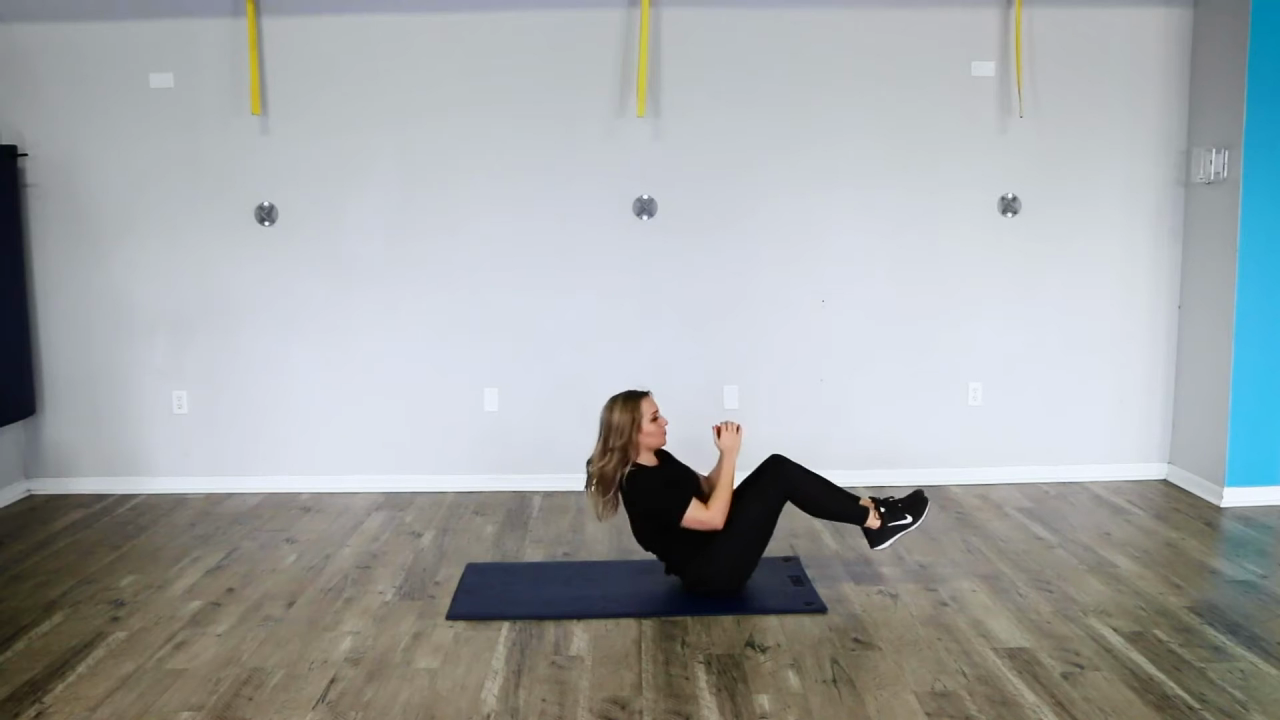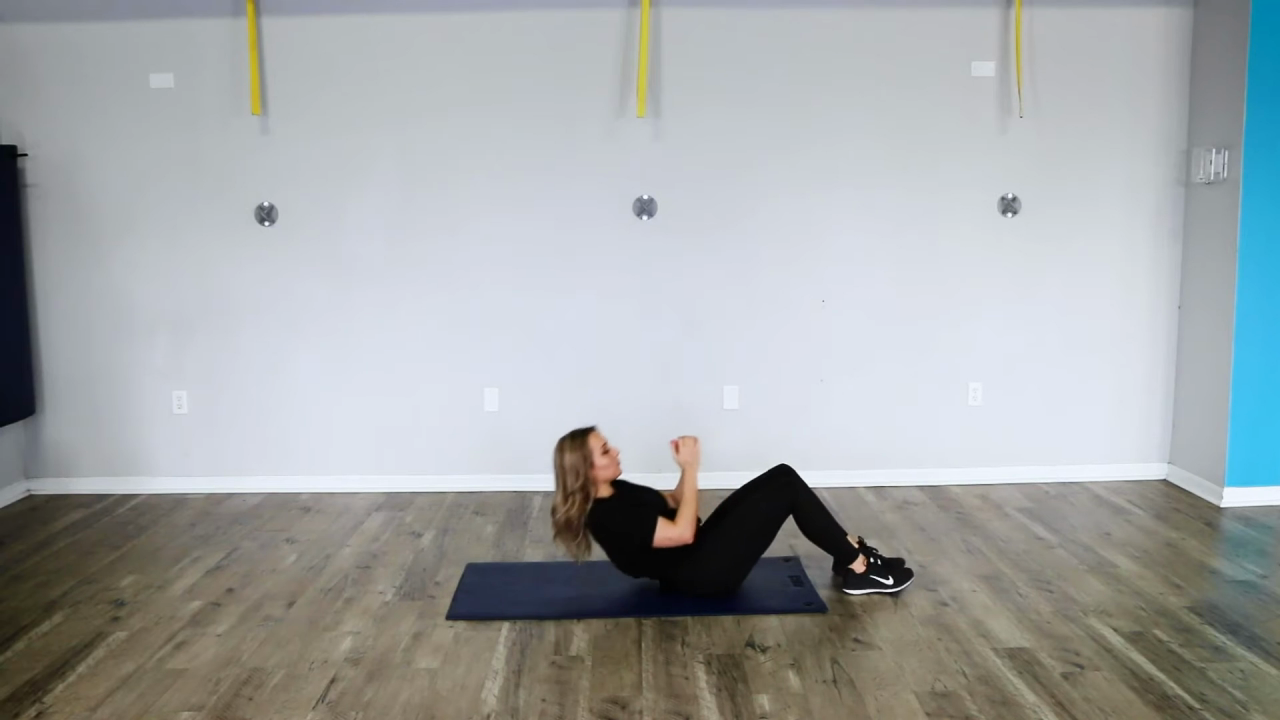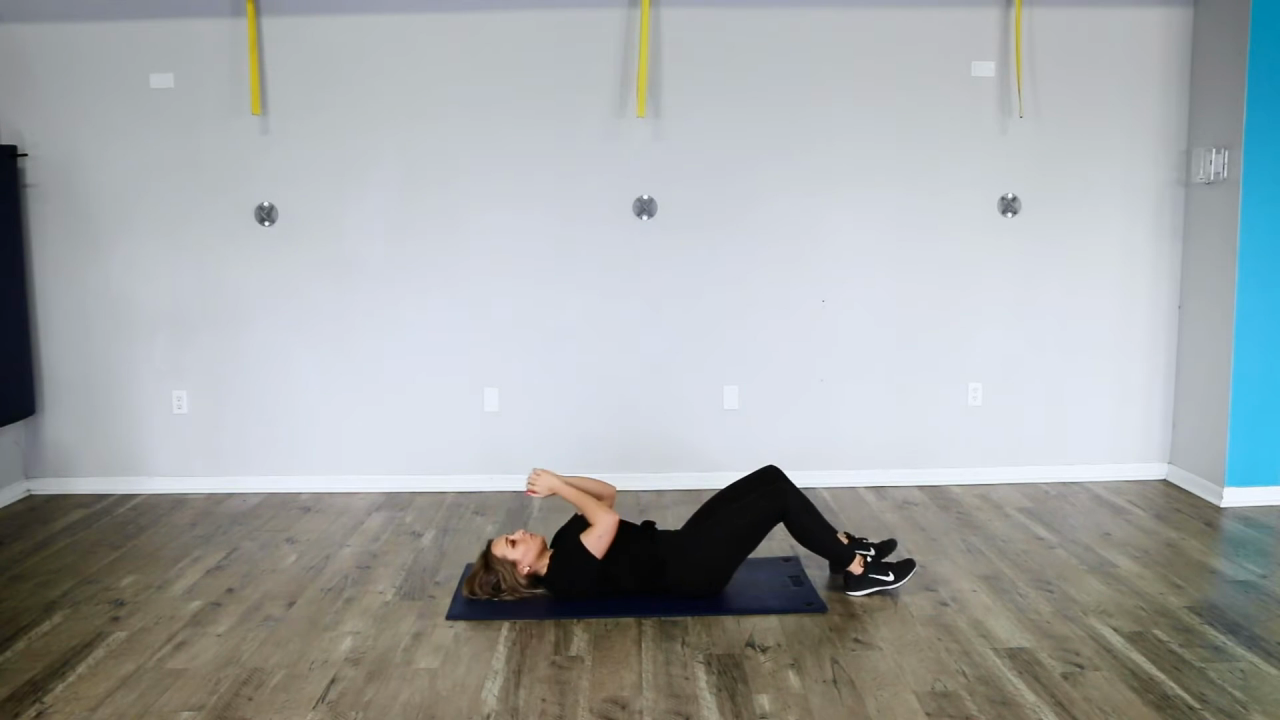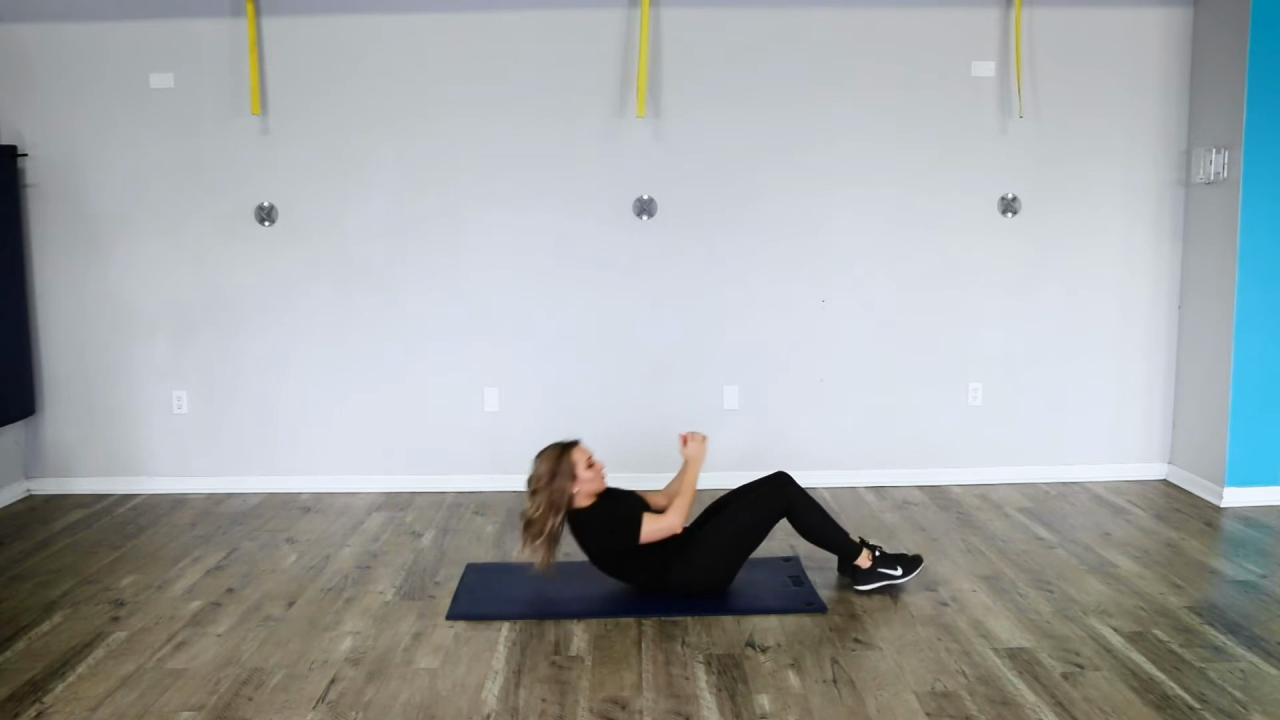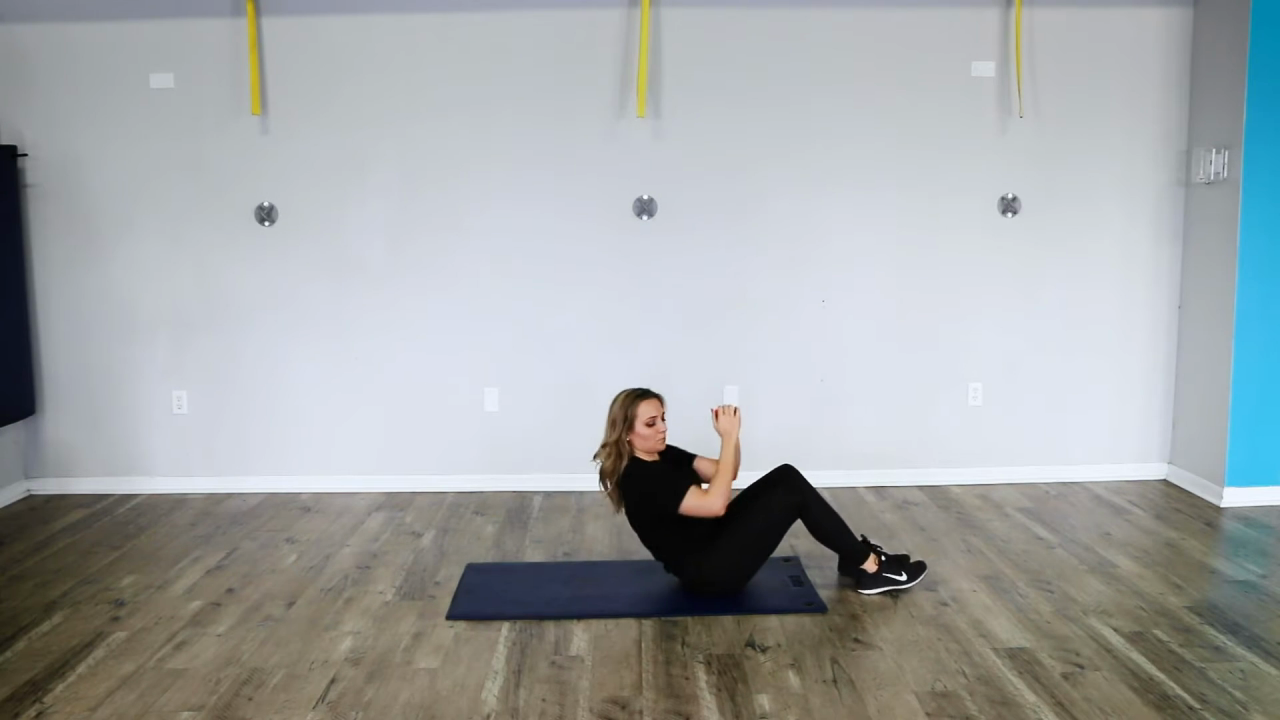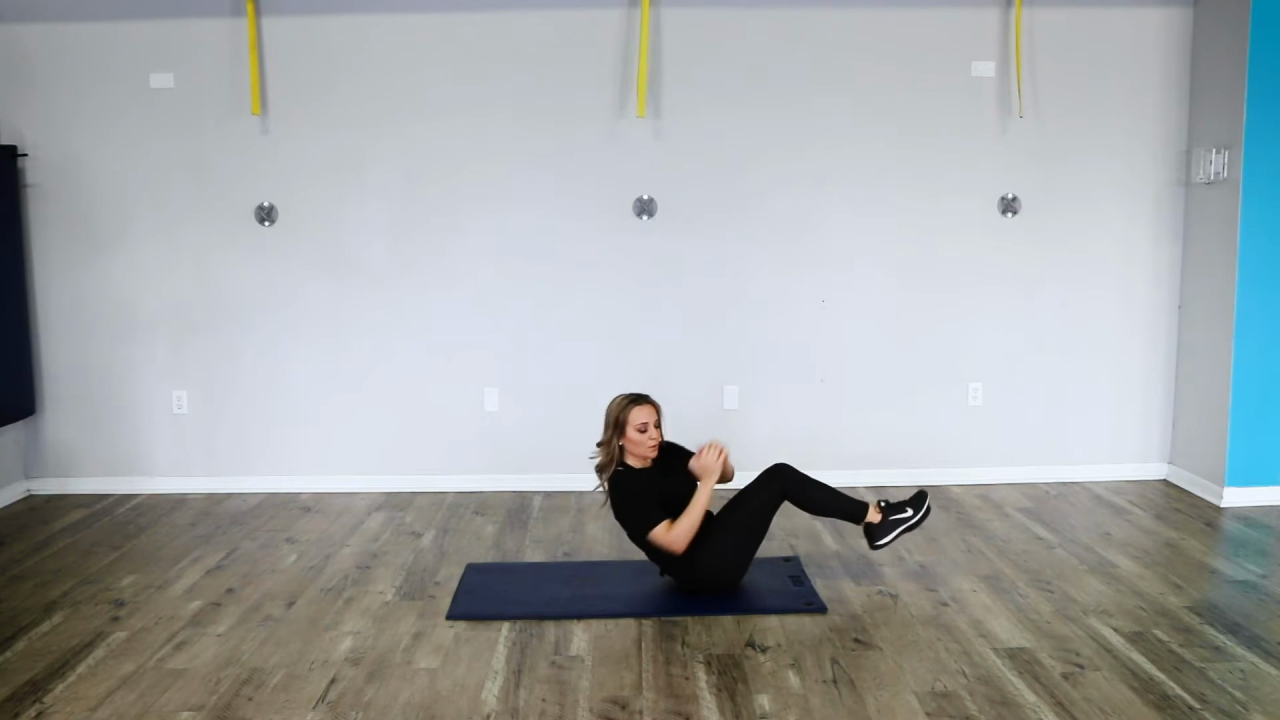
dt=0.7s
person 1, frame 1
left shoulder: (655, 461)
right shoulder: (644, 486)
left elbow: (706, 488)
right elbow: (715, 518)
left wrist: (725, 453)
right wrist: (730, 455)
left hip: (710, 547)
right hip: (712, 570)
left knee: (776, 465)
right knee: (781, 479)
left ankle: (872, 507)
right ankle: (876, 523)
person 1, frame 2
left shoulder: (614, 492)
right shoulder: (608, 516)
left elbow: (673, 506)
right elbow: (683, 532)
left wrist: (686, 467)
right wrist: (690, 468)
left hip: (703, 549)
right hip: (706, 570)
left knee: (783, 476)
right knee: (789, 490)
left ankle: (852, 552)
right ankle: (859, 572)
person 1, frame 3
left shoulder: (561, 544)
right shoulder: (566, 575)
left elbow: (608, 496)
right elbow: (609, 521)
left wrist: (560, 482)
right wrist: (558, 487)
left hip: (678, 547)
right hip: (689, 570)
left knee: (771, 477)
right knee: (779, 498)
left ankle: (846, 548)
right ankle: (859, 571)
person 1, frame 4
left shoulder: (599, 500)
right shoulder: (597, 523)
left elbow: (662, 501)
right elbow: (673, 521)
left wrist: (688, 463)
right wrist: (694, 464)
left hip: (686, 551)
right hip: (691, 572)
left knee: (779, 482)
right knee: (781, 495)
left ankle: (854, 551)
right ankle: (867, 566)
person 1, frame 5
left shoulder: (660, 457)
right shoulder: (641, 479)
left elbow: (720, 472)
right elbow: (715, 503)
left wrist: (730, 437)
right wrist: (727, 438)
left hip: (713, 542)
right hip: (709, 571)
left knee: (786, 476)
right knee: (795, 494)
left ankle: (857, 556)
right ankle: (870, 568)
person 1, frame 6
left shoulder: (663, 453)
right shoulder: (627, 488)
left elbow: (722, 475)
right elbow: (675, 543)
left wrist: (719, 464)
right wrist: (708, 481)
left hip: (710, 547)
right hip: (702, 570)
left knee: (780, 473)
right knee: (777, 480)
left ankle: (875, 518)
right ankle: (877, 519)
